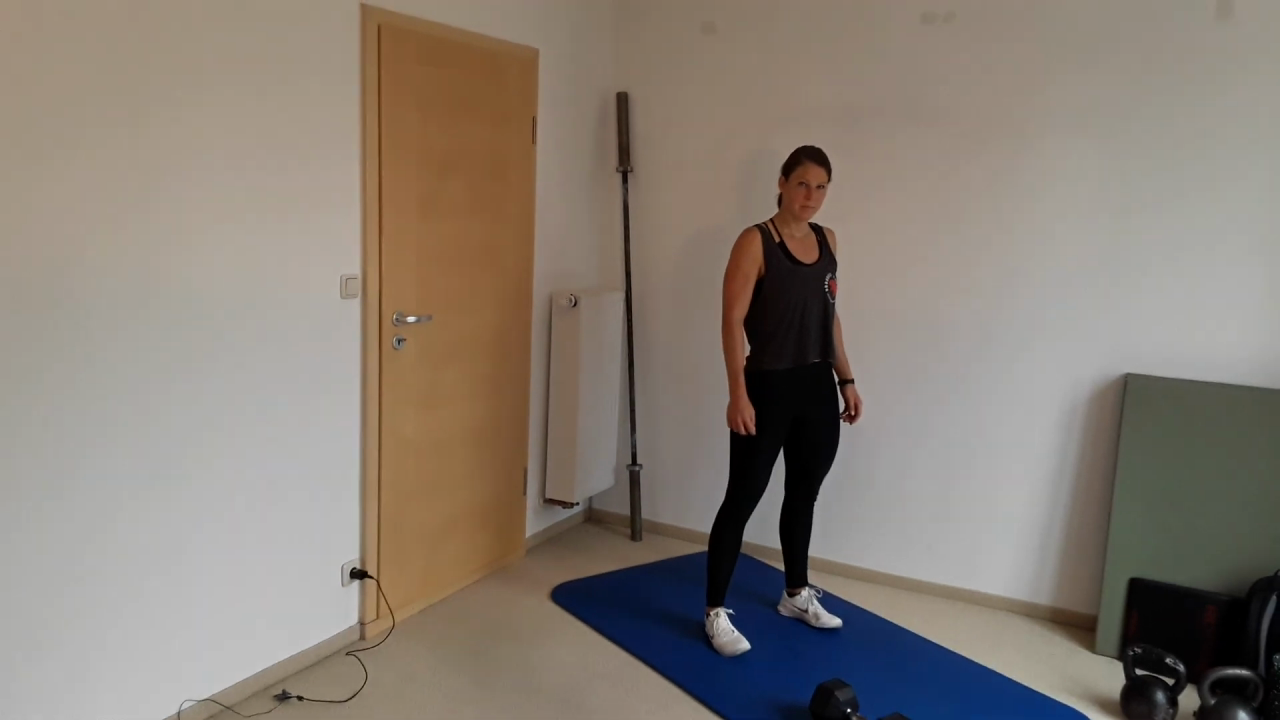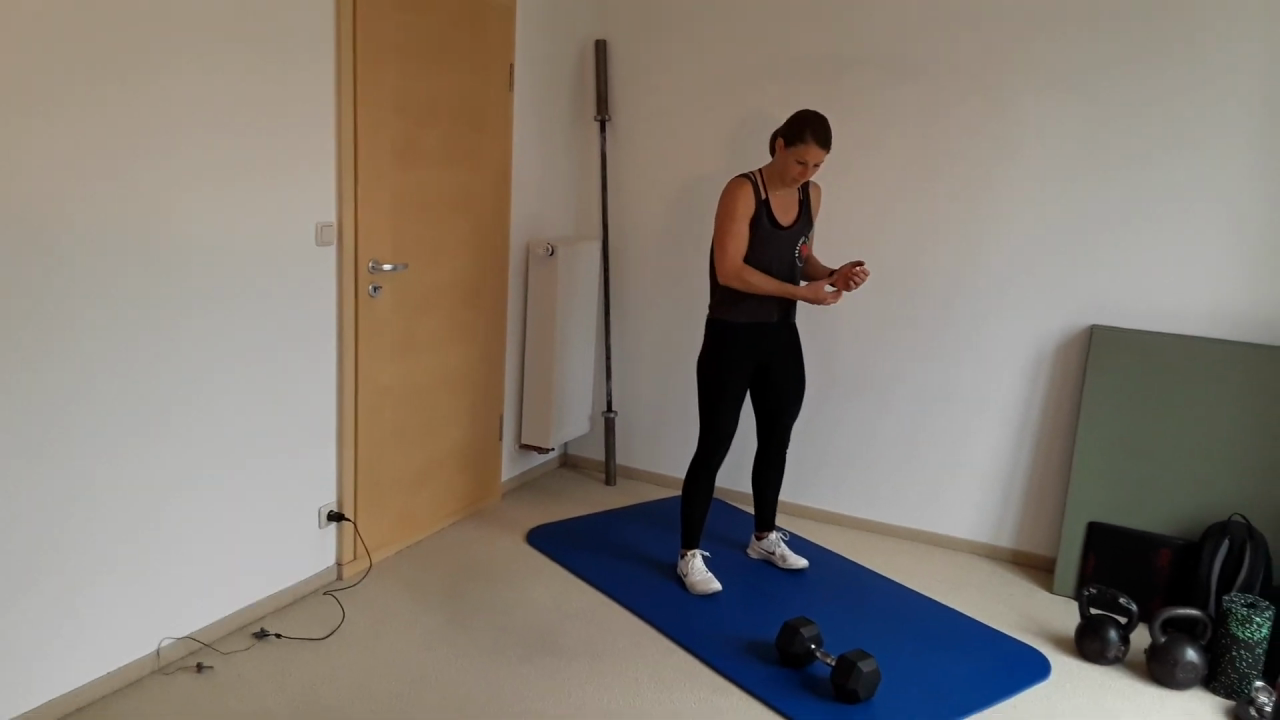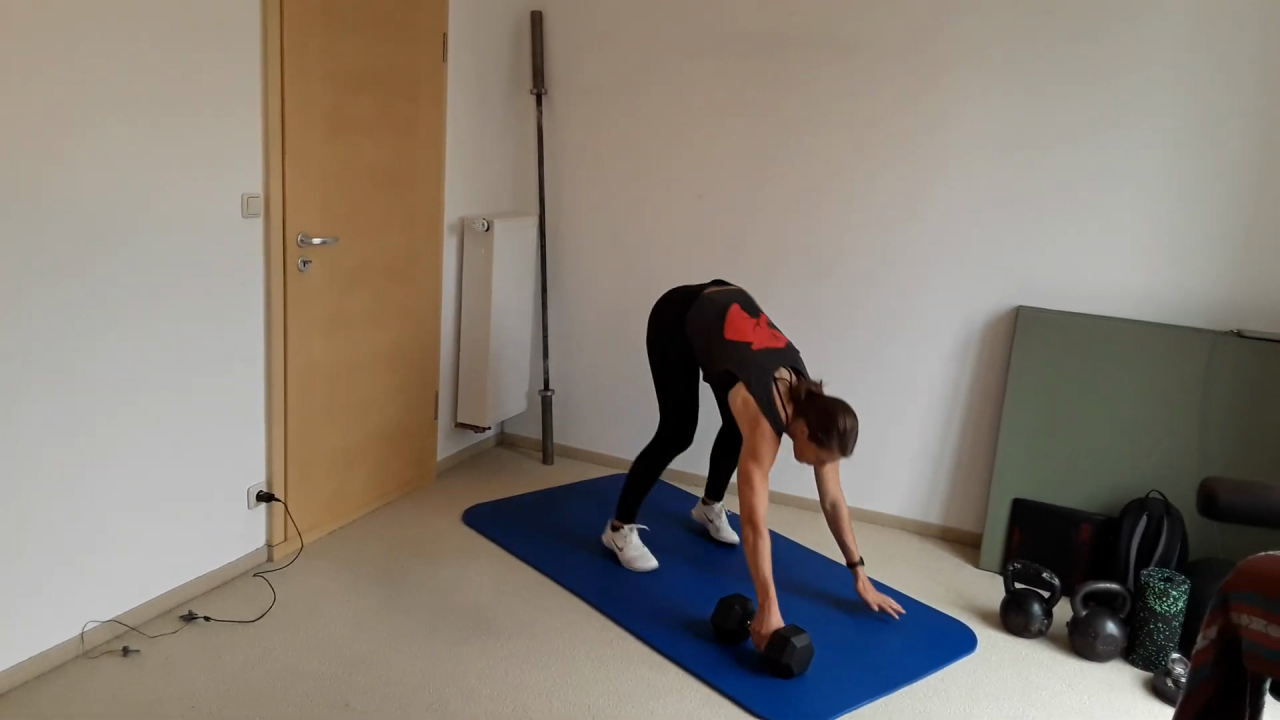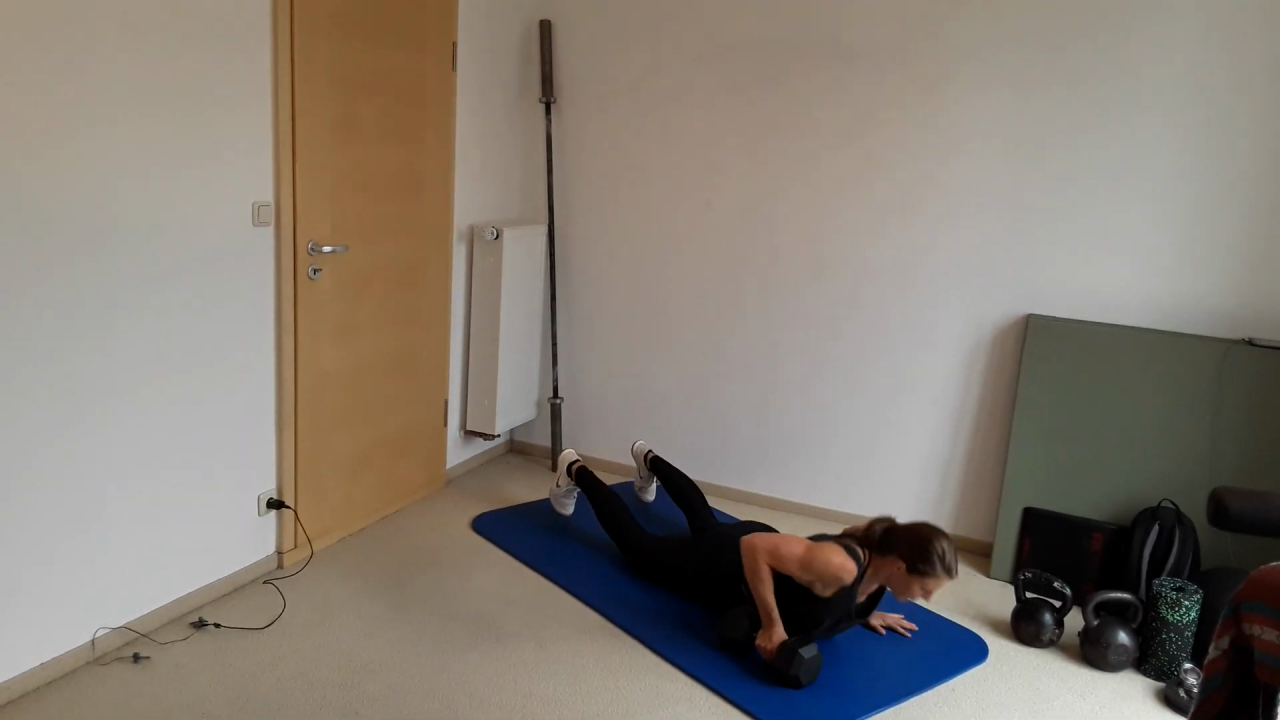
dt=1s
person 1, frame 1
left shoulder: (827, 239)
right shoulder: (755, 241)
right elbow: (733, 320)
left wrist: (846, 380)
right wrist: (738, 393)
left hip: (818, 388)
right hip: (769, 387)
left knee: (804, 495)
right knee: (742, 498)
left ankle: (797, 594)
right ankle: (716, 612)
person 1, frame 2
left shoulder: (812, 196)
right shoulder: (742, 191)
right elbow: (729, 271)
left wrist: (831, 275)
right wrist: (800, 292)
left hip: (782, 337)
right hip: (731, 337)
left knee: (776, 441)
right knee: (714, 446)
left ankle: (765, 537)
right ankle: (690, 554)
person 1, frame 3
left shoulder: (813, 406)
right shoulder: (765, 420)
left elbow: (832, 499)
right elbow: (754, 524)
left wrist: (859, 574)
right wrist: (768, 608)
right hip: (678, 318)
right knee: (678, 433)
left ankle: (710, 507)
right ankle: (620, 528)
person 1, frame 4
left shoulder: (884, 549)
right shoulder: (840, 567)
right elbow: (753, 548)
left wrist: (869, 609)
right wrist: (772, 626)
left hip: (754, 542)
right hip: (726, 568)
left knee: (705, 522)
right knee: (637, 545)
left ankle: (648, 460)
right ankle: (575, 471)
